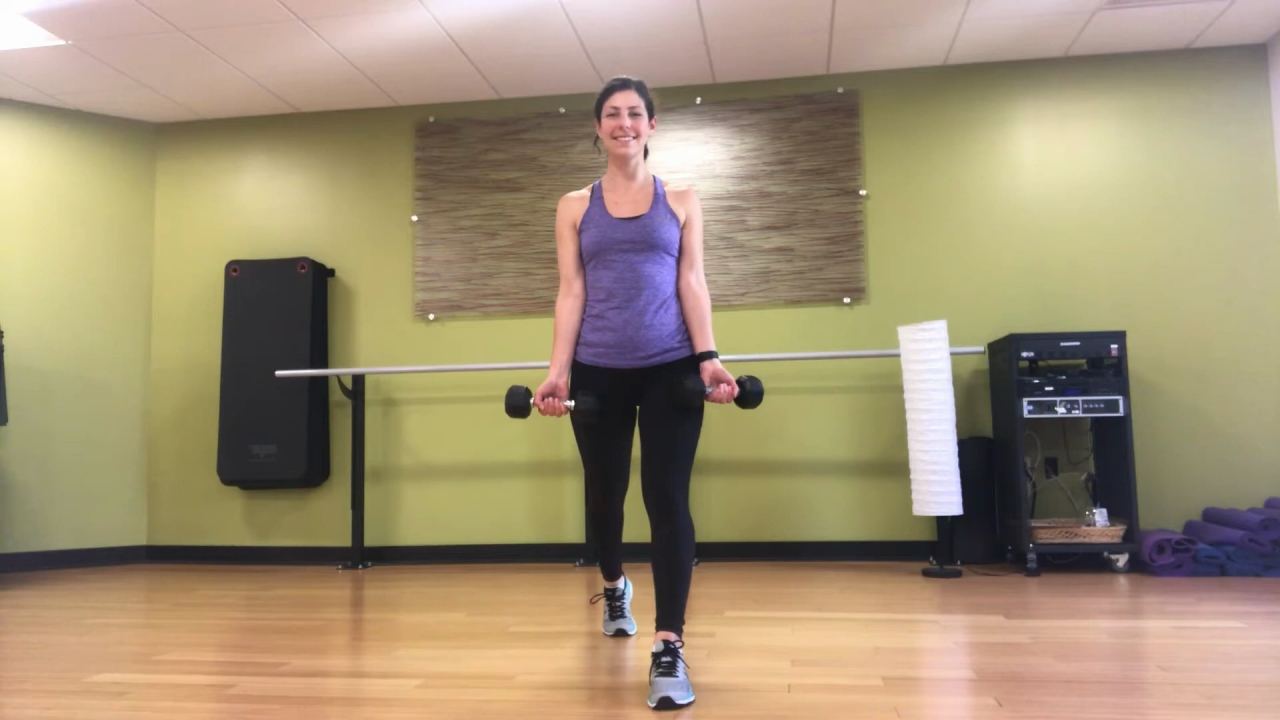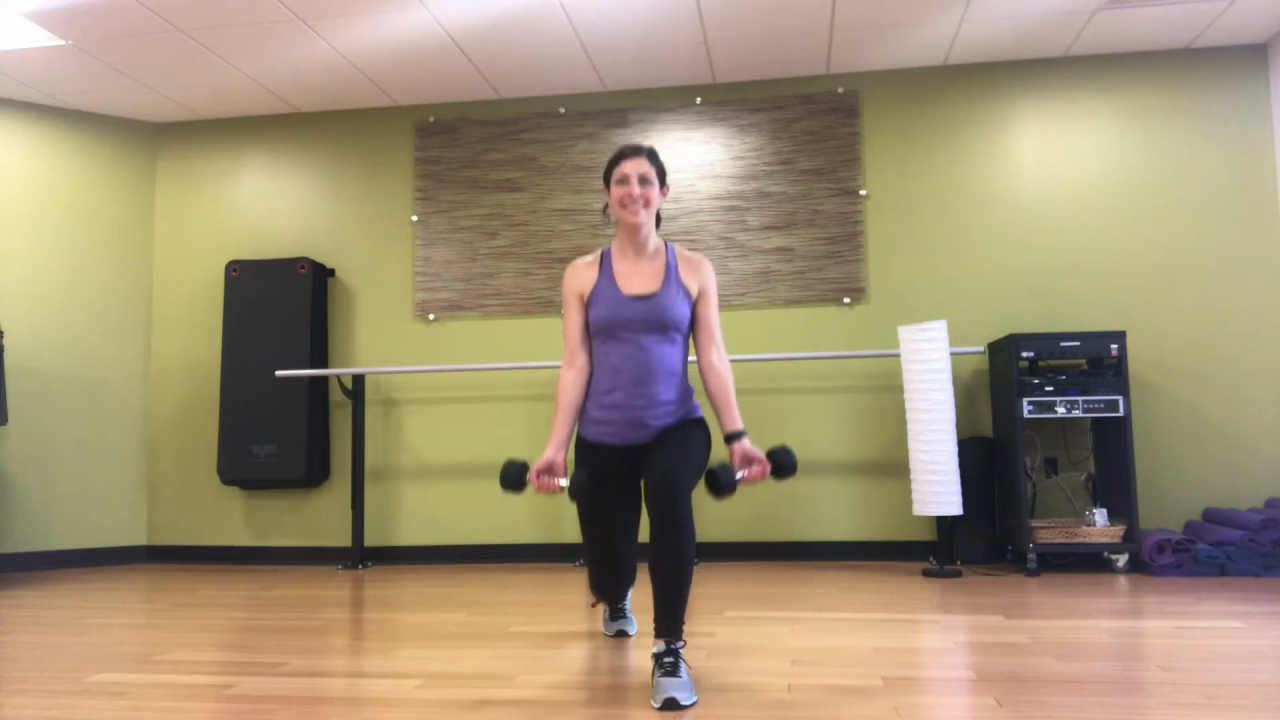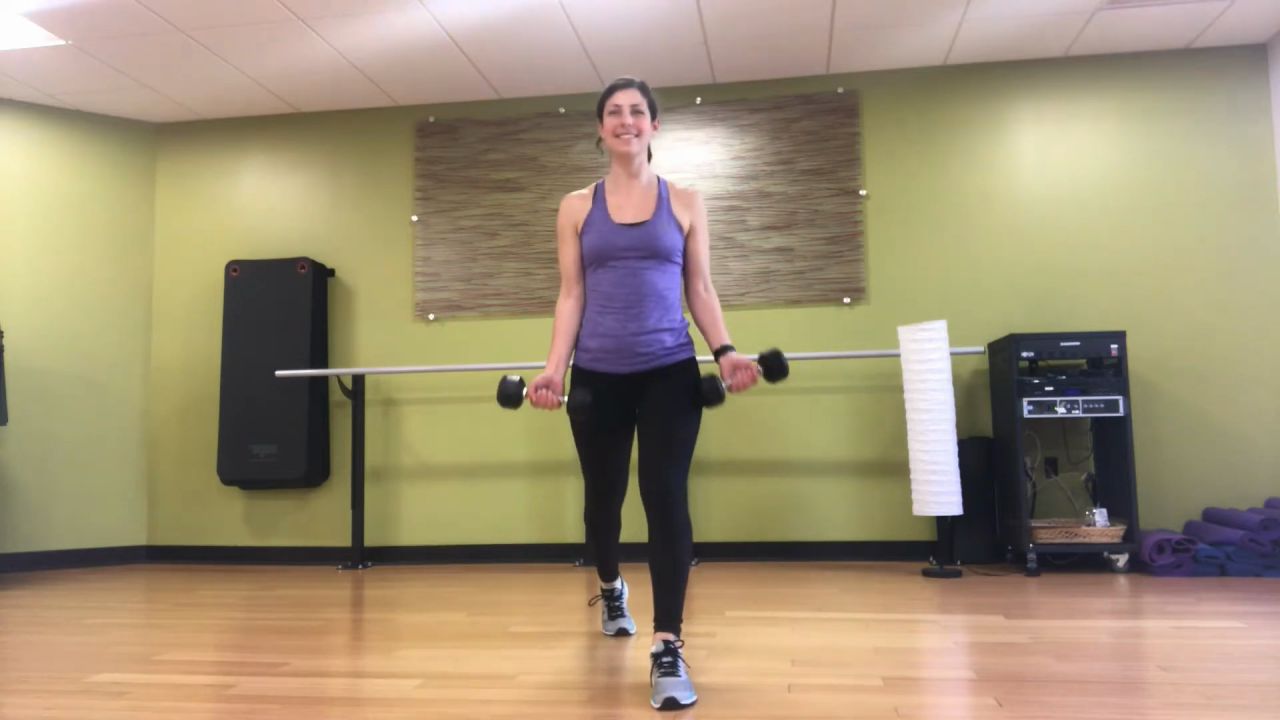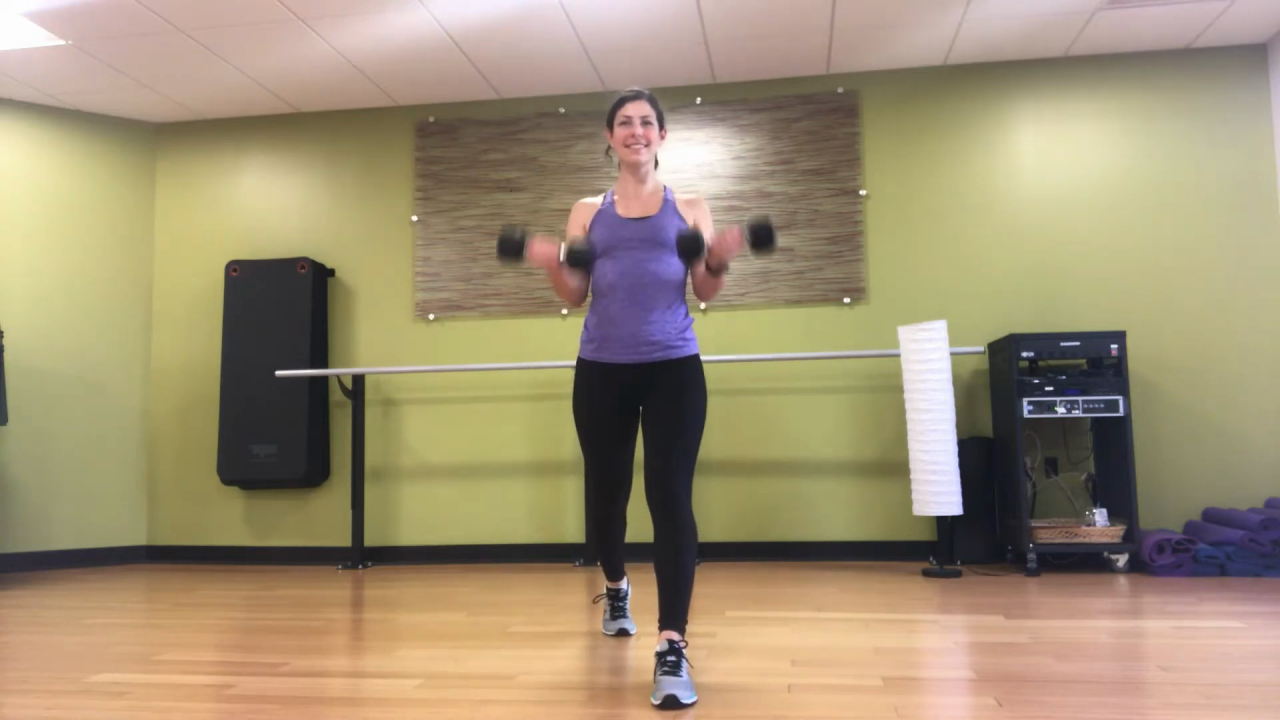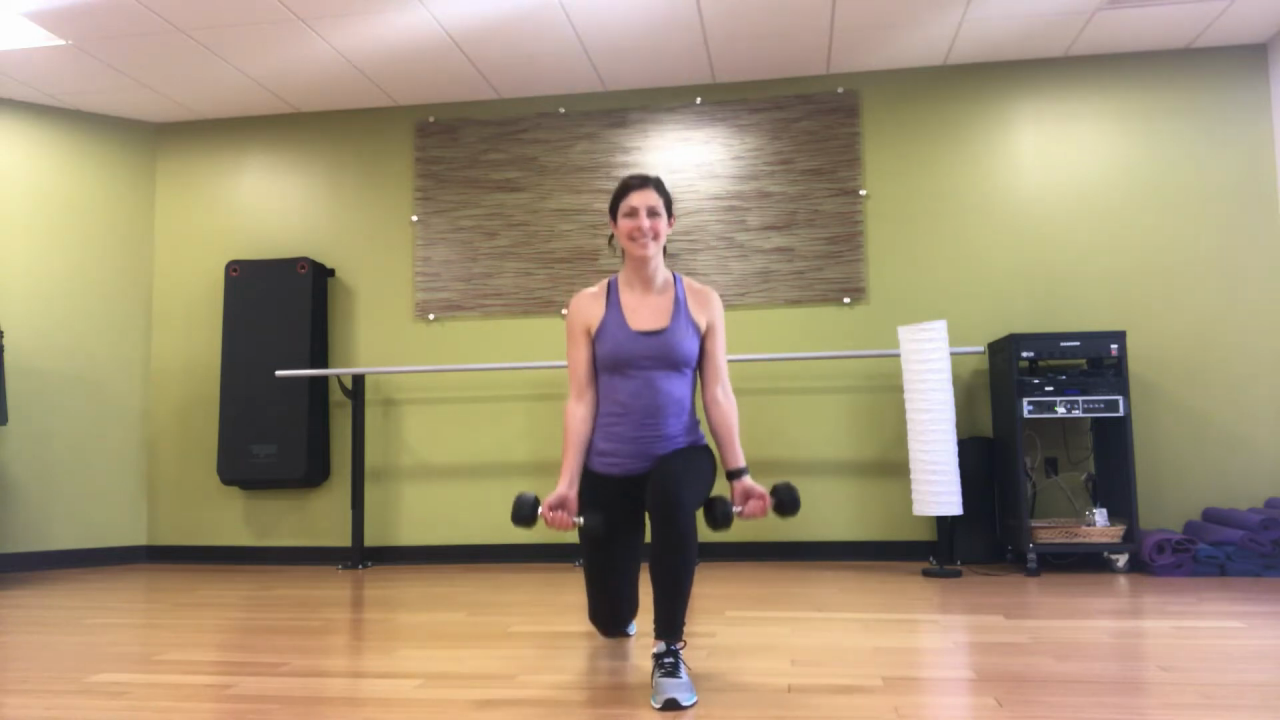
dt=1s
person 1, frame 1
left shoulder: (681, 200)
right shoulder: (575, 206)
left elbow: (692, 283)
right elbow: (571, 292)
left wrist: (709, 358)
right wrist: (558, 370)
left hip: (669, 366)
right hip: (599, 370)
left knee: (667, 497)
right knee: (605, 492)
left ankle: (668, 647)
right ankle: (614, 586)
person 1, frame 2
left shoulder: (694, 269)
right shoulder: (582, 274)
left elbow: (712, 357)
right elbow: (574, 365)
left wrist: (736, 436)
right wrist: (556, 445)
left hip: (675, 426)
right hip: (604, 437)
left knee: (669, 495)
right knee: (608, 579)
left ankle: (669, 651)
right ankle: (620, 600)
person 1, frame 3
left shoulder: (685, 201)
right shoulder: (578, 206)
left elbow: (700, 288)
right elbow: (570, 293)
left wrist: (724, 349)
right wrist: (554, 364)
left hip: (669, 371)
right hip: (599, 374)
left knee: (665, 495)
right knee: (603, 493)
left ankle: (667, 649)
right ankle: (611, 588)
person 1, frame 4
left shoulder: (689, 206)
right shoulder: (587, 210)
left elbow: (702, 287)
right elbow: (575, 290)
left wrist: (717, 265)
right wrist: (553, 268)
left hip: (673, 366)
right hip: (601, 368)
left knee: (670, 496)
right knee: (607, 493)
left ankle: (671, 649)
right ankle: (615, 589)
person 1, frame 5
left shoulder: (702, 302)
right shoulder: (588, 306)
left elbow: (717, 394)
right elbow: (581, 400)
left wrist: (738, 474)
right wrist: (568, 482)
left hip: (680, 455)
right hip: (608, 469)
left knee: (671, 500)
right knee: (610, 618)
left ankle: (668, 654)
right ankle: (624, 604)
